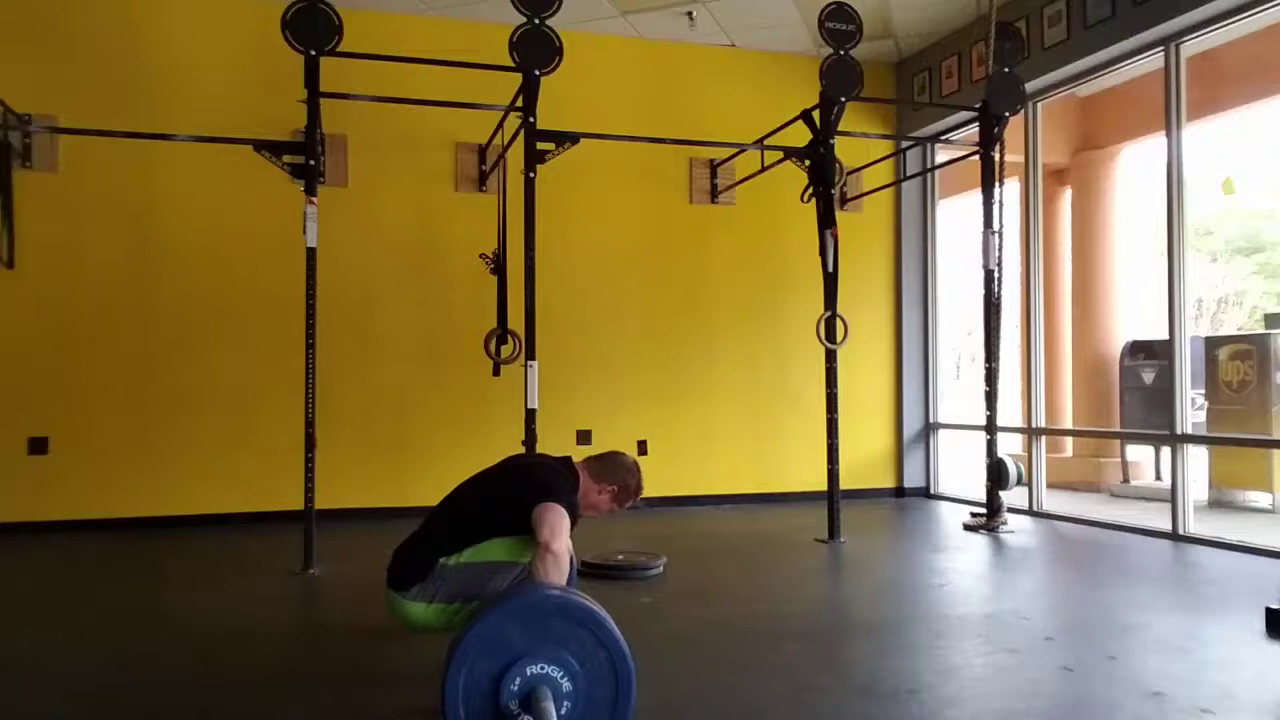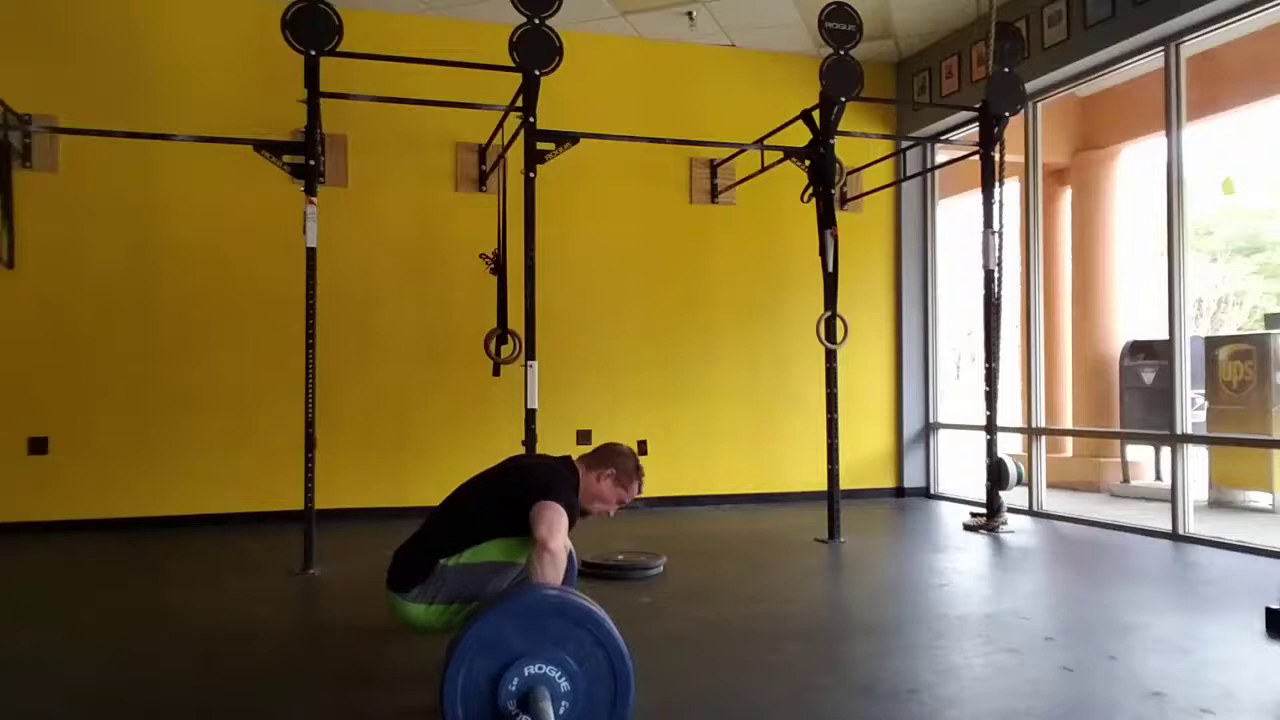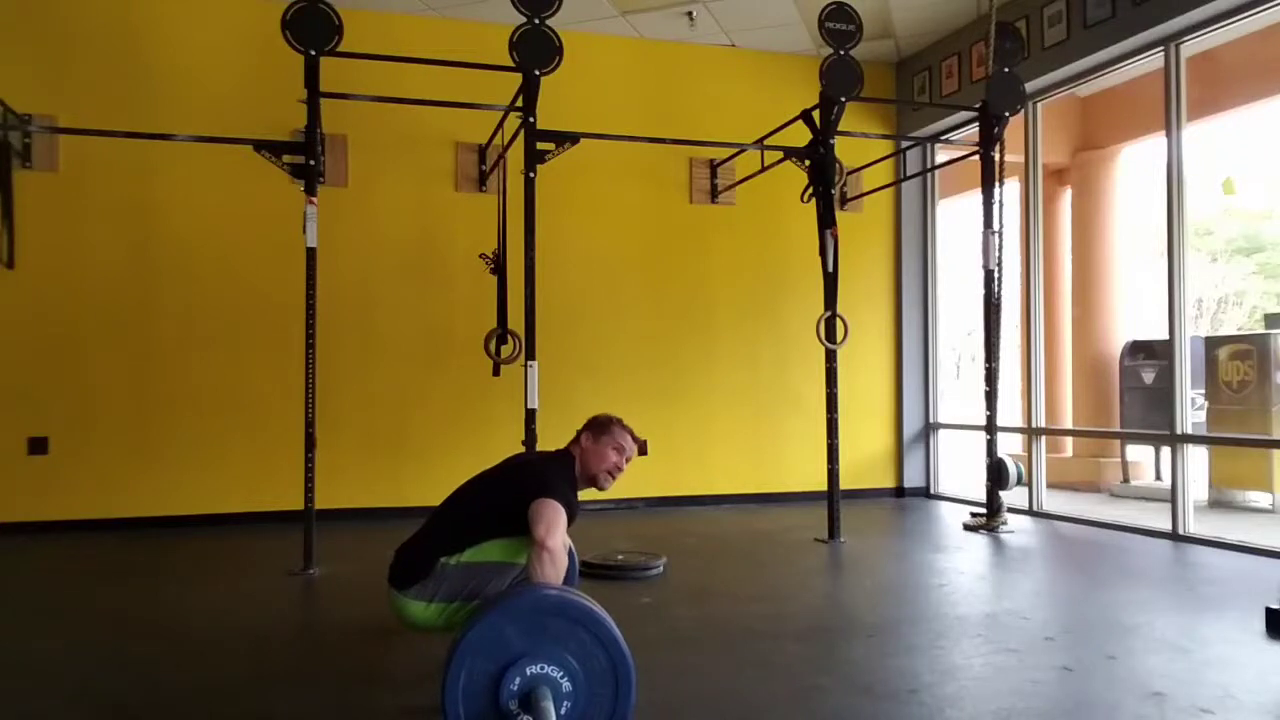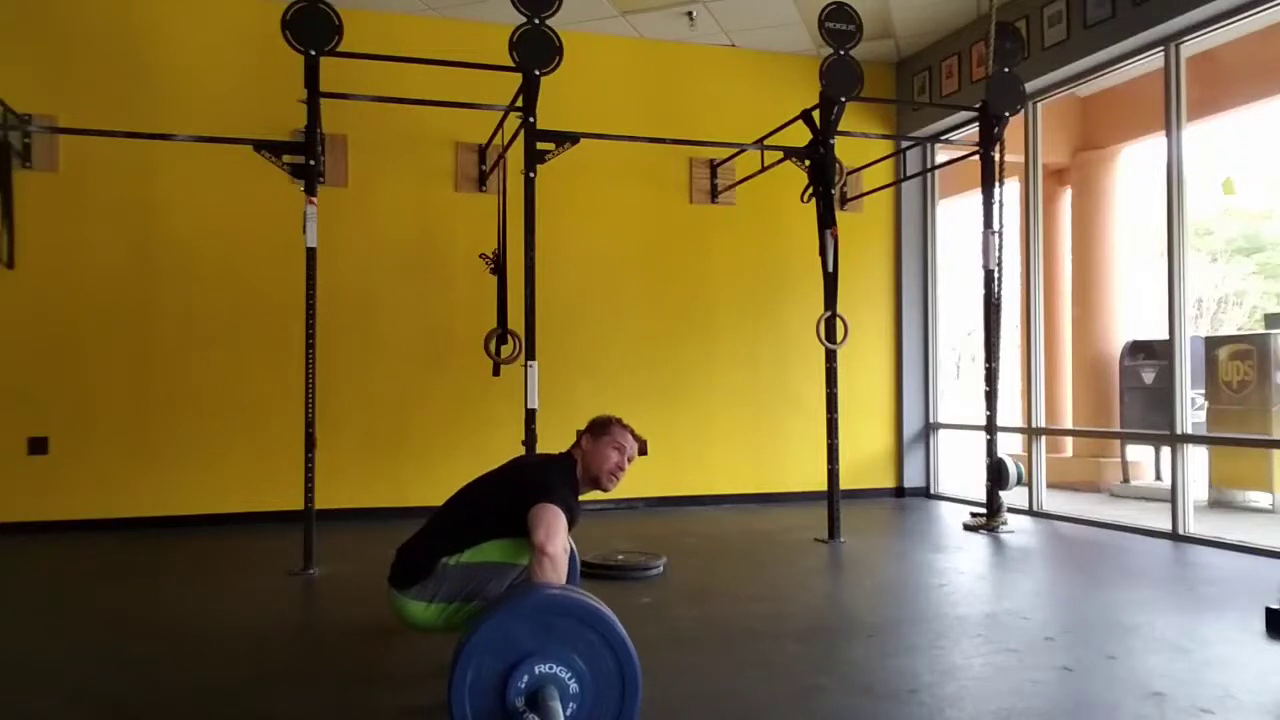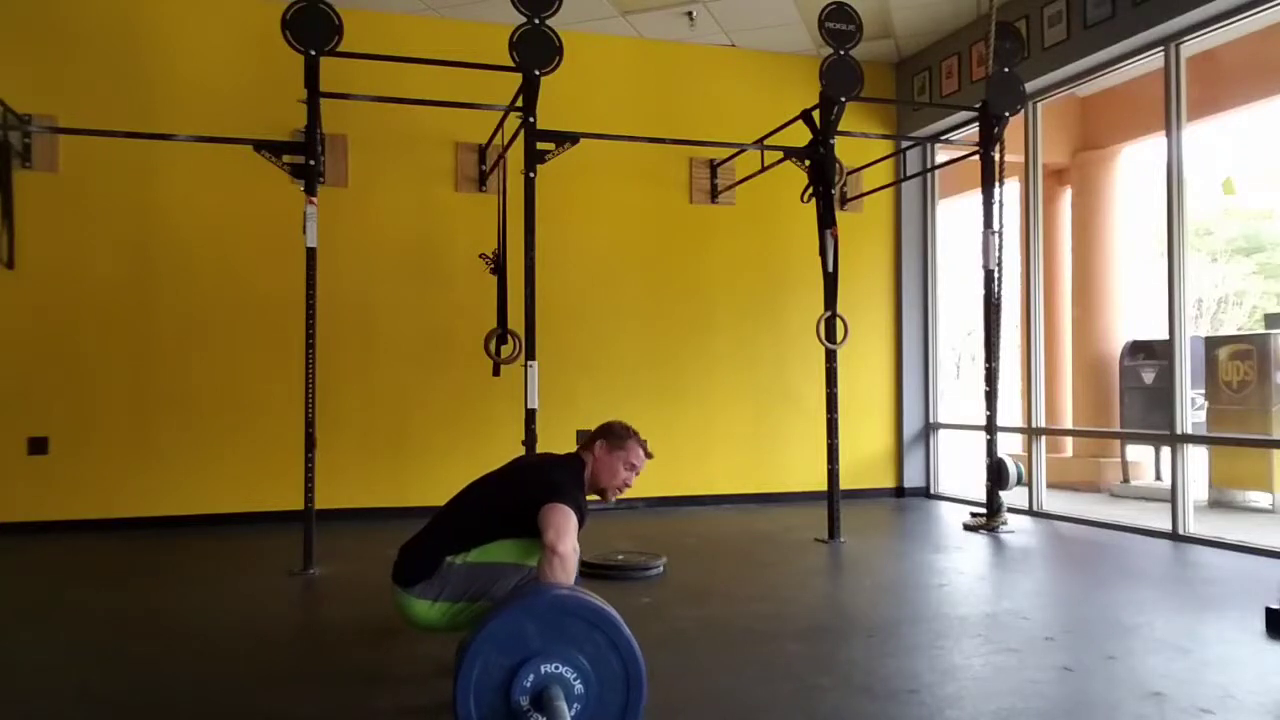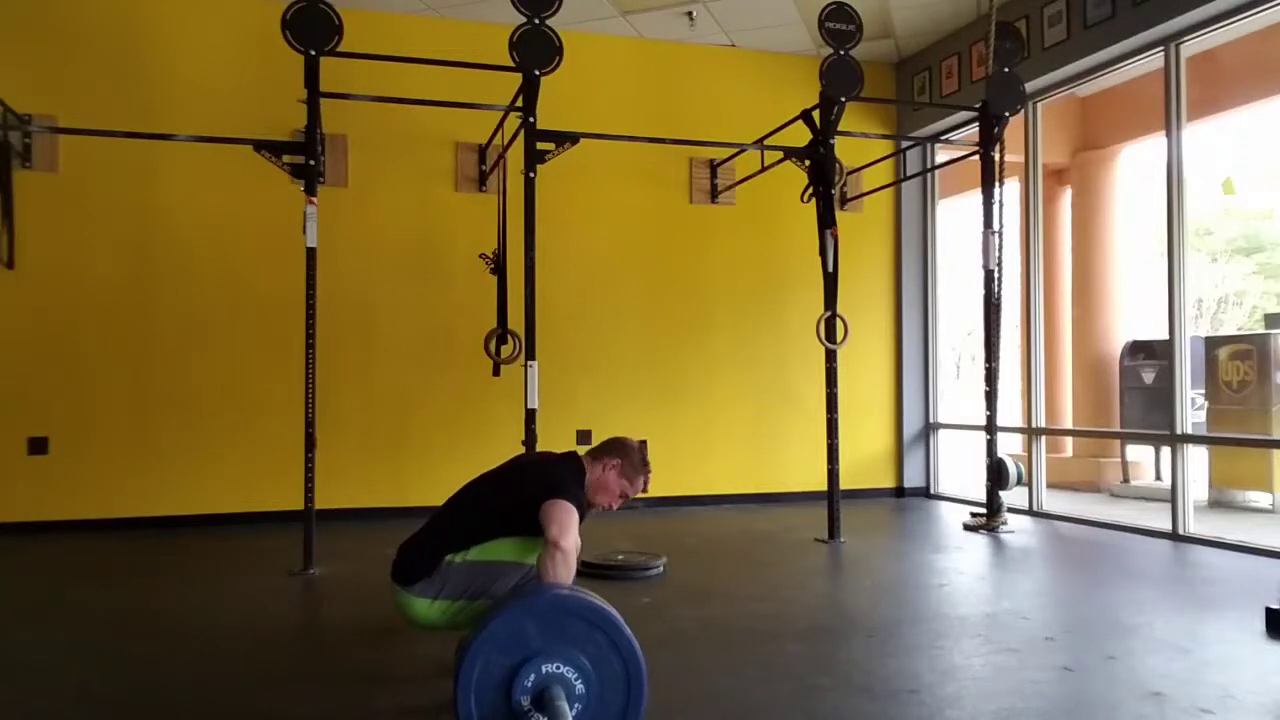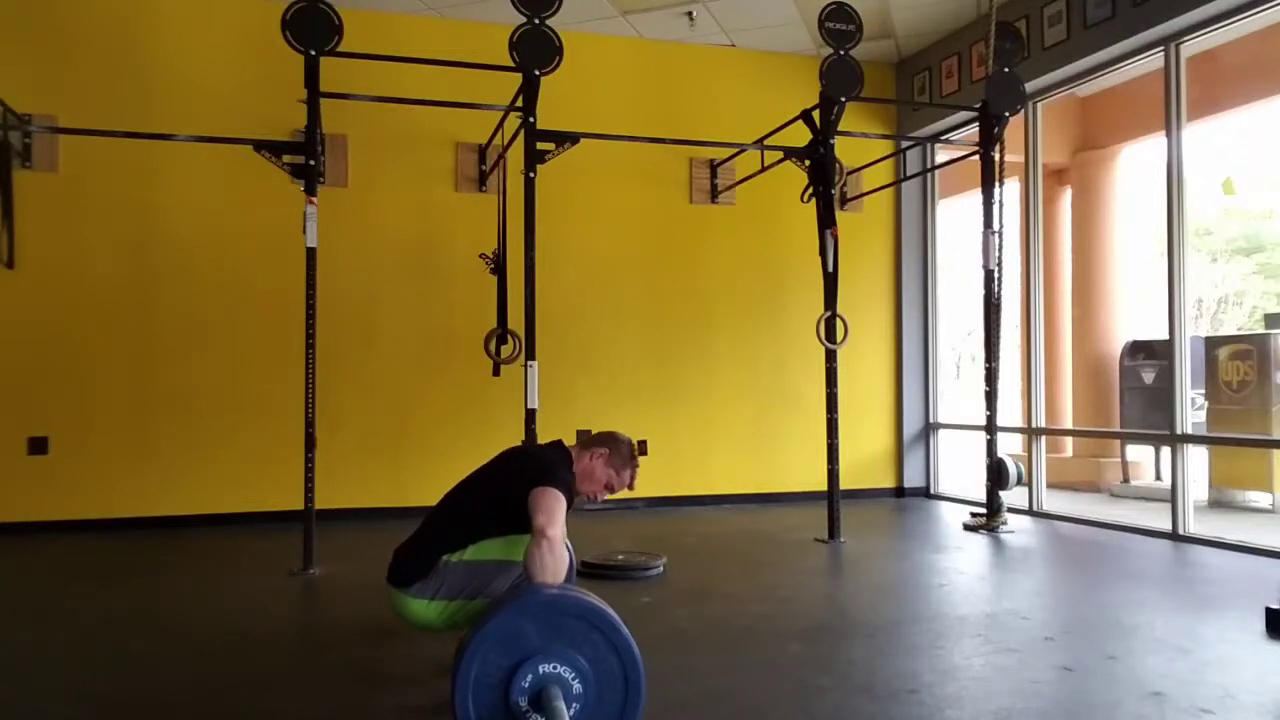
dt=0.3s
person 1, frame 1
left shoulder: (545, 471)
right shoulder: (559, 486)
right elbow: (553, 547)
left hip: (417, 578)
right hip: (422, 589)
right knee: (546, 557)
person 1, frame 2
left shoulder: (546, 471)
right shoulder: (560, 484)
right elbow: (549, 545)
left hip: (416, 581)
right hip: (422, 591)
right knee: (551, 557)
person 1, frame 3
left shoulder: (547, 468)
right shoulder: (557, 479)
right elbow: (548, 544)
left hip: (418, 582)
right hip: (424, 590)
right knee: (546, 555)
person 1, frame 4
left shoulder: (551, 471)
right shoulder: (558, 481)
right elbow: (548, 549)
left hip: (419, 582)
right hip: (424, 589)
right knee: (548, 553)
person 1, frame 5
left shoulder: (554, 469)
right shoulder: (566, 482)
right elbow: (559, 548)
left hip: (424, 578)
right hip: (428, 587)
right knee: (550, 556)
person 1, frame 6
left shoulder: (552, 467)
right shoulder: (566, 479)
right elbow: (562, 544)
left hip: (422, 573)
right hip: (428, 586)
right knee: (555, 554)
person 1, frame 7
left shoulder: (542, 461)
right shoulder: (554, 467)
right elbow: (549, 533)
left hip: (419, 576)
right hip: (425, 587)
right knee: (551, 552)
